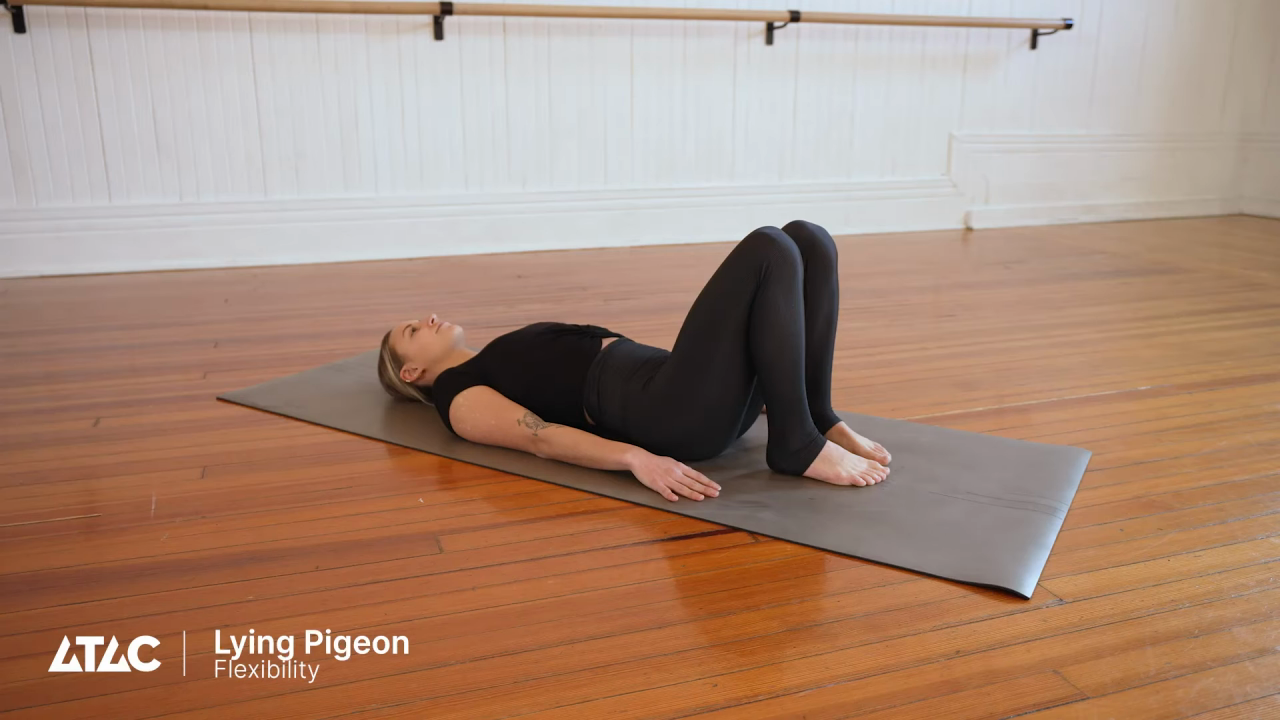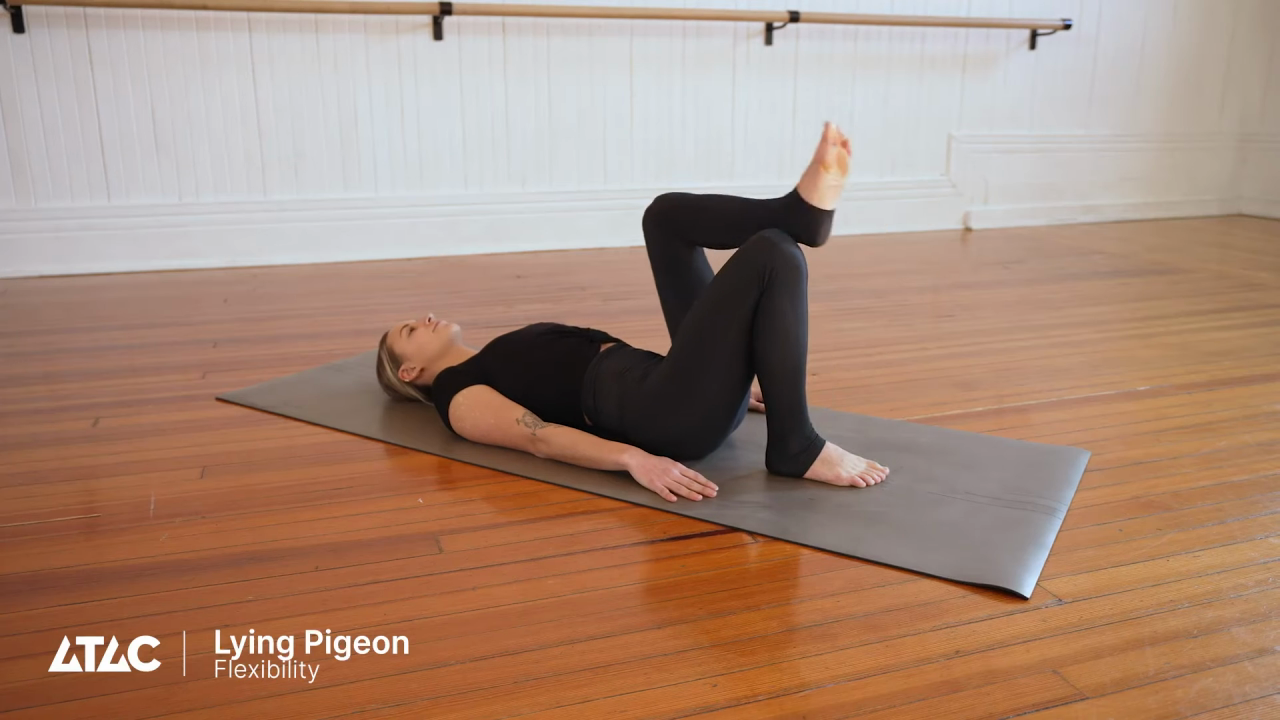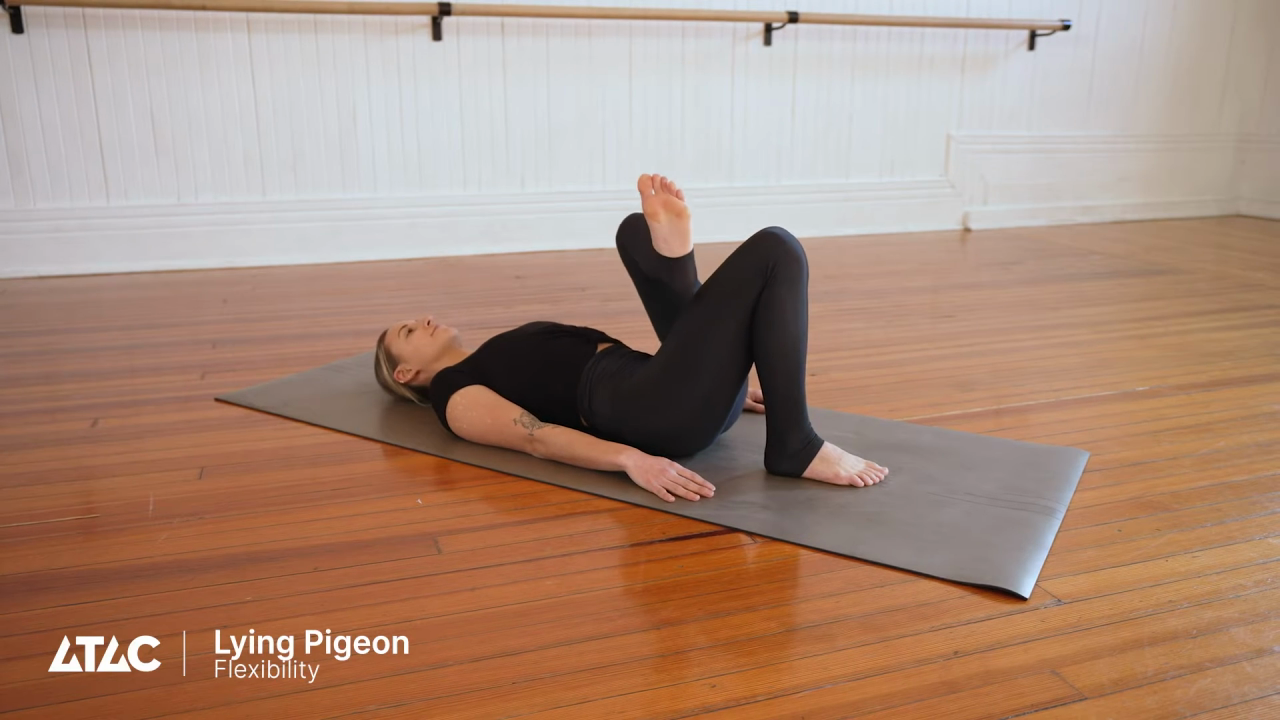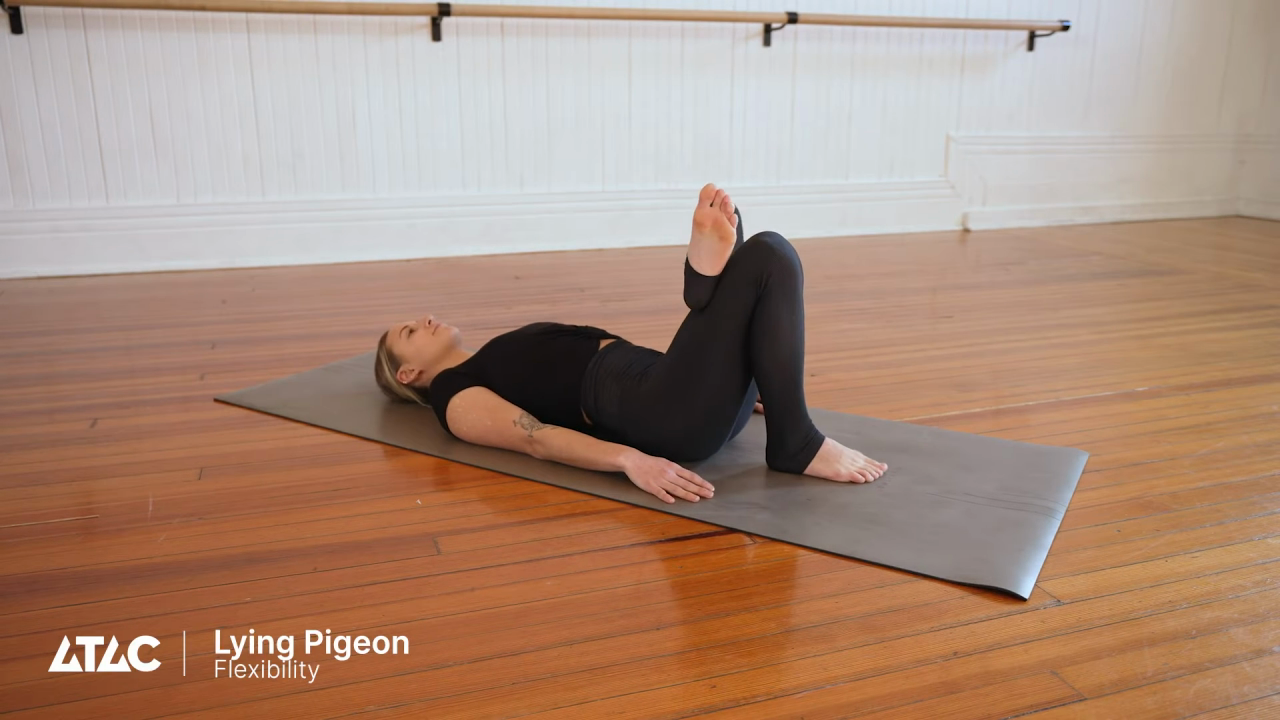
dt=1s
person 1, frame 1
left shoulder: (505, 363)
right shoulder: (461, 399)
right elbow: (540, 438)
left wrist: (751, 381)
right wrist: (635, 457)
left hip: (698, 397)
right hip: (676, 417)
left knee: (808, 241)
right knee: (768, 250)
left ankle: (820, 418)
right ankle: (798, 445)
person 1, frame 2
left shoulder: (501, 365)
right shoulder: (461, 398)
right elbow: (539, 438)
left wrist: (738, 374)
right wrist: (633, 458)
left hip: (689, 395)
right hip: (673, 418)
left knee: (668, 213)
right knee: (773, 254)
left ankle: (803, 209)
right ankle: (796, 448)
person 1, frame 3
left shoulder: (502, 365)
right shoulder: (457, 397)
right elbow: (535, 437)
left wrist: (729, 380)
right wrist: (629, 458)
left hip: (684, 396)
right hip: (662, 414)
right knee: (774, 252)
left ankle: (671, 251)
right ankle: (794, 447)
person 1, frame 4
left shoulder: (506, 366)
right shoulder: (458, 399)
right elbow: (536, 439)
left wrist: (739, 379)
right wrist: (630, 459)
left hip: (680, 395)
right hip: (665, 417)
right knee: (768, 257)
left ankle: (708, 269)
right ankle: (796, 445)
